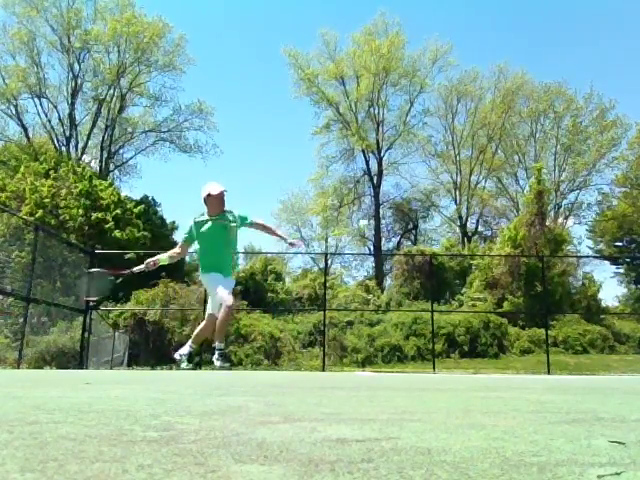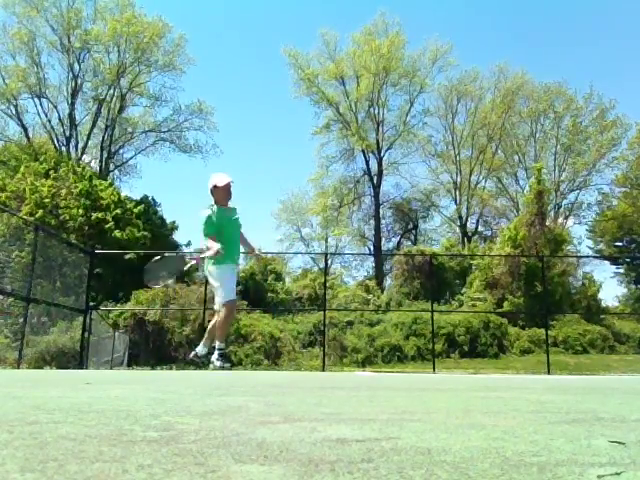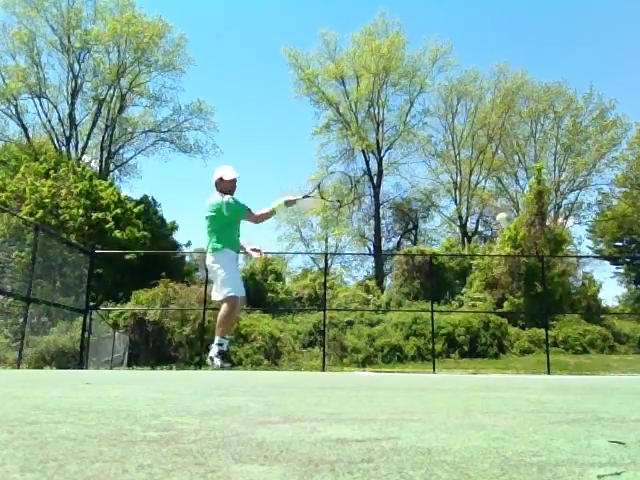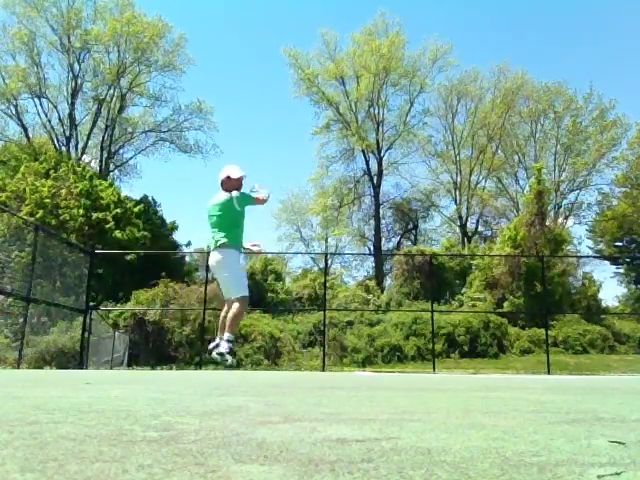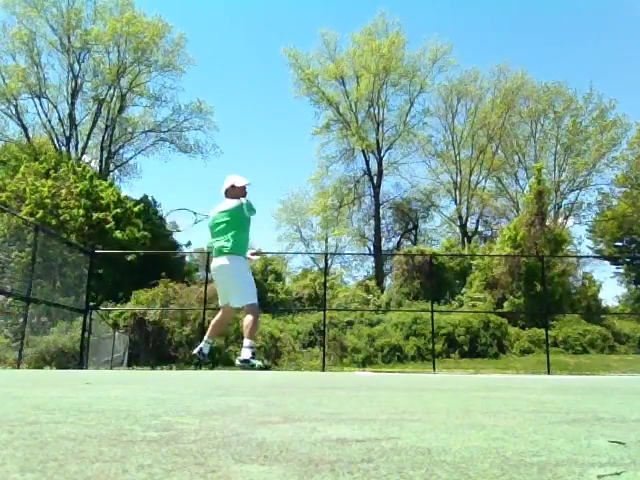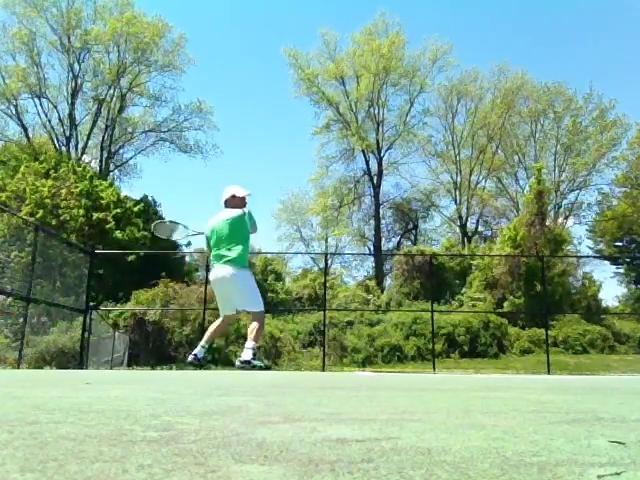
dt=0.1s
person 1, frame 1
left shoulder: (233, 218)
right shoulder: (196, 224)
left elbow: (259, 225)
right elbow: (179, 252)
left wrist: (284, 238)
right wrist: (159, 259)
left hip: (227, 276)
right hip: (211, 274)
left knee: (211, 321)
right knee: (228, 304)
left ankle: (184, 352)
right ankle: (219, 353)
person 1, frame 2
left shoulder: (232, 212)
right shoulder: (211, 214)
left elbow: (239, 235)
right elbow: (211, 241)
left wrist: (253, 251)
right wrist: (212, 249)
left hip: (229, 268)
right hip: (219, 266)
left knee: (223, 311)
right knee: (229, 305)
left ankle: (201, 350)
right ankle: (219, 353)
person 1, frame 3
left shoulder: (221, 202)
right shoulder: (225, 201)
right elbow: (256, 218)
left wrist: (245, 249)
right wrist: (280, 203)
left hip: (227, 257)
right hip: (221, 256)
left knee: (238, 302)
right knee: (231, 300)
left ankle: (220, 347)
right ankle: (217, 349)
person 1, frame 4
left shoulder: (215, 203)
right shoulder: (234, 197)
right elbow: (262, 199)
left wrist: (244, 246)
right wrist: (264, 191)
left hip: (221, 256)
right hip: (229, 256)
left knee: (232, 301)
right knee: (241, 301)
left ankle: (220, 344)
right ankle: (225, 347)
person 1, frame 5
left shoulder: (214, 214)
right shoulder: (242, 204)
right elbow: (250, 209)
left wrist: (245, 254)
left hip: (218, 263)
right hip: (234, 262)
left knee: (227, 309)
right knee: (252, 308)
left ankle: (203, 349)
right ankle: (246, 355)
person 1, frame 6
left shoulder: (212, 224)
right shoulder: (244, 214)
right elbow: (253, 229)
left hip: (216, 274)
right hip: (236, 271)
left knee: (227, 316)
right knee: (258, 313)
left ankle: (197, 353)
right ankle: (247, 355)
